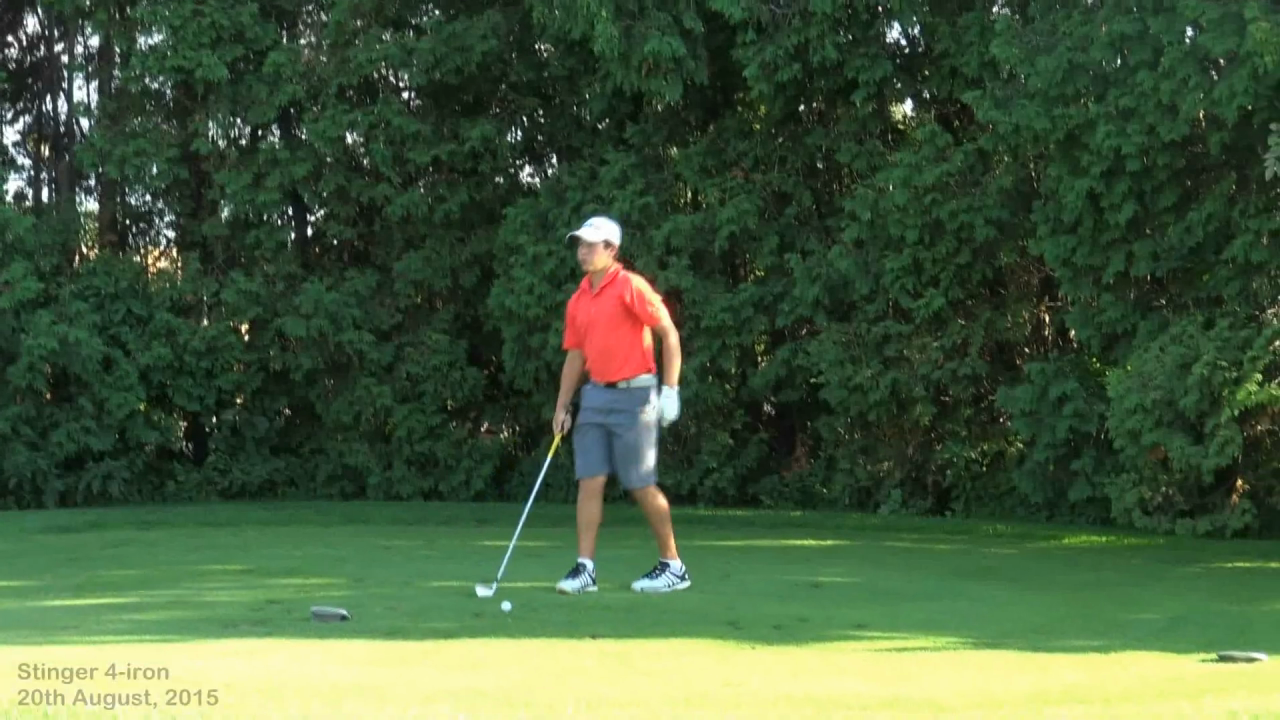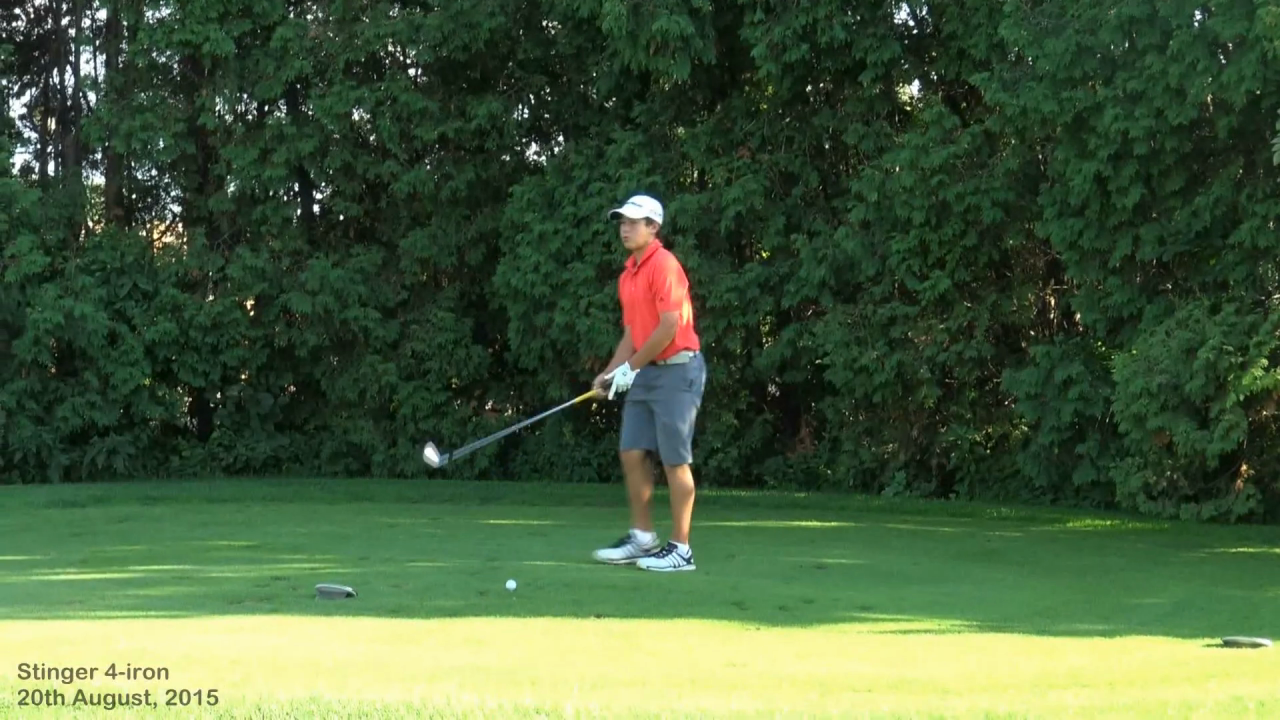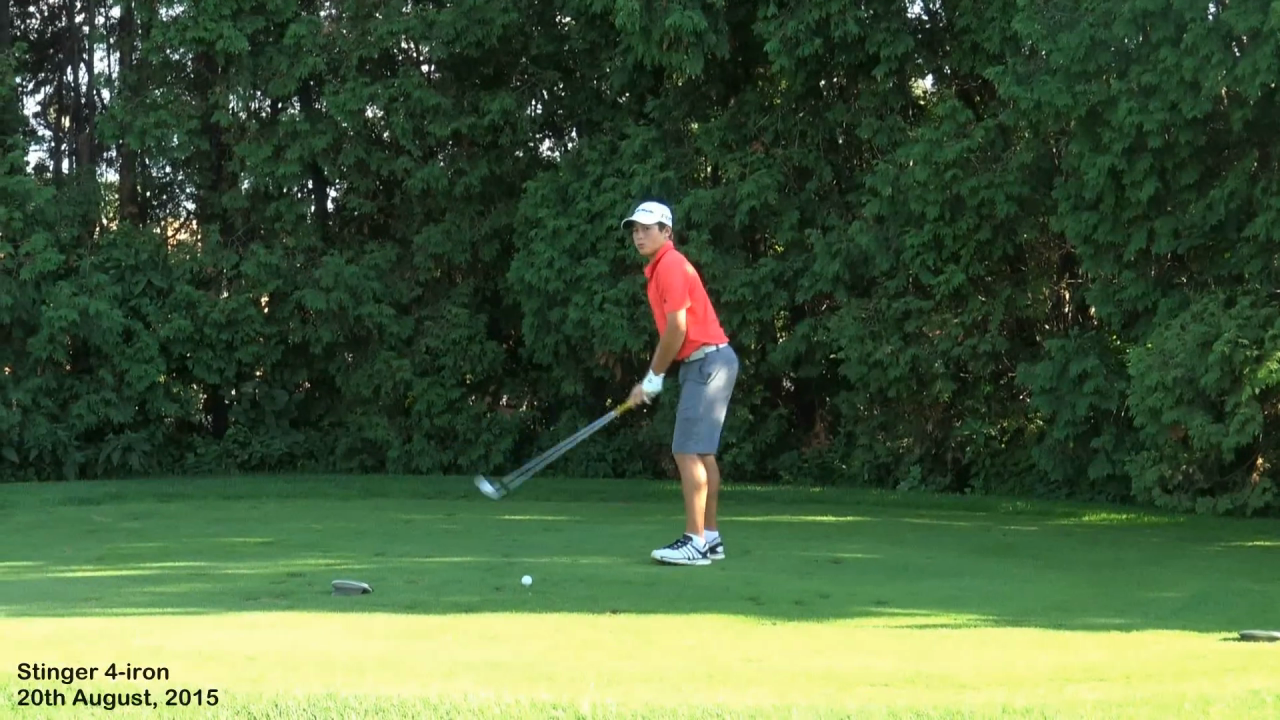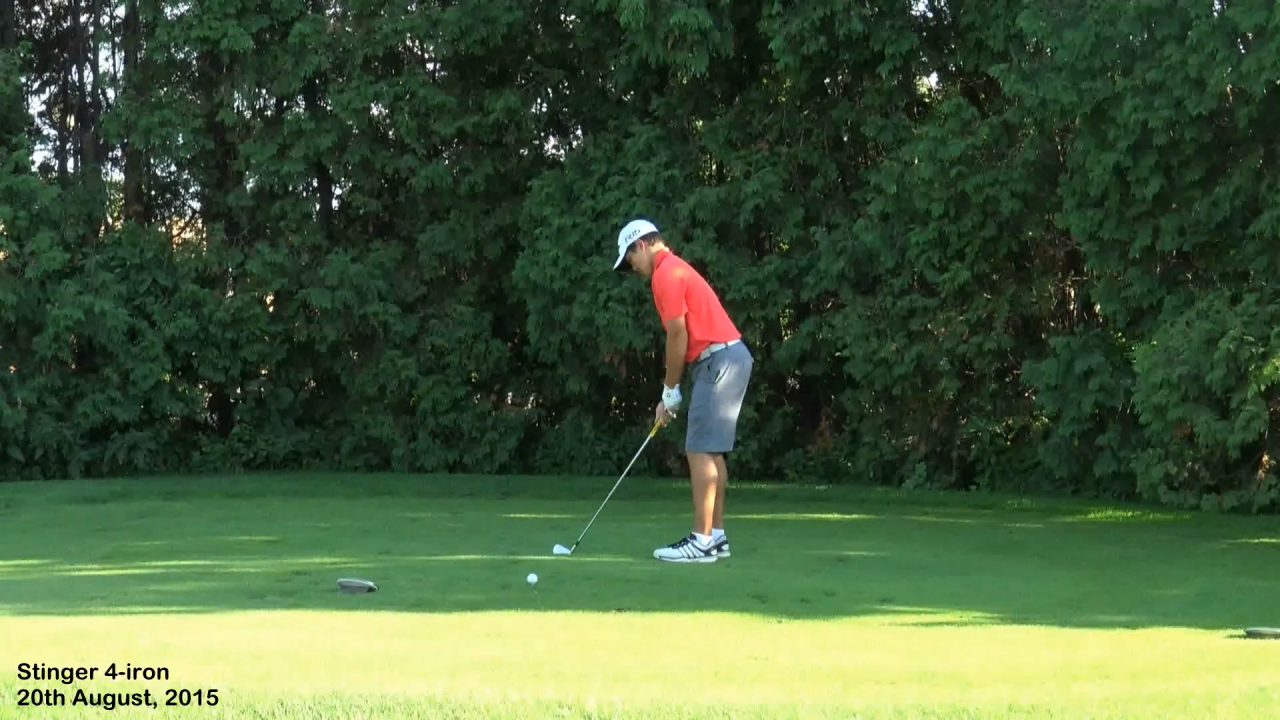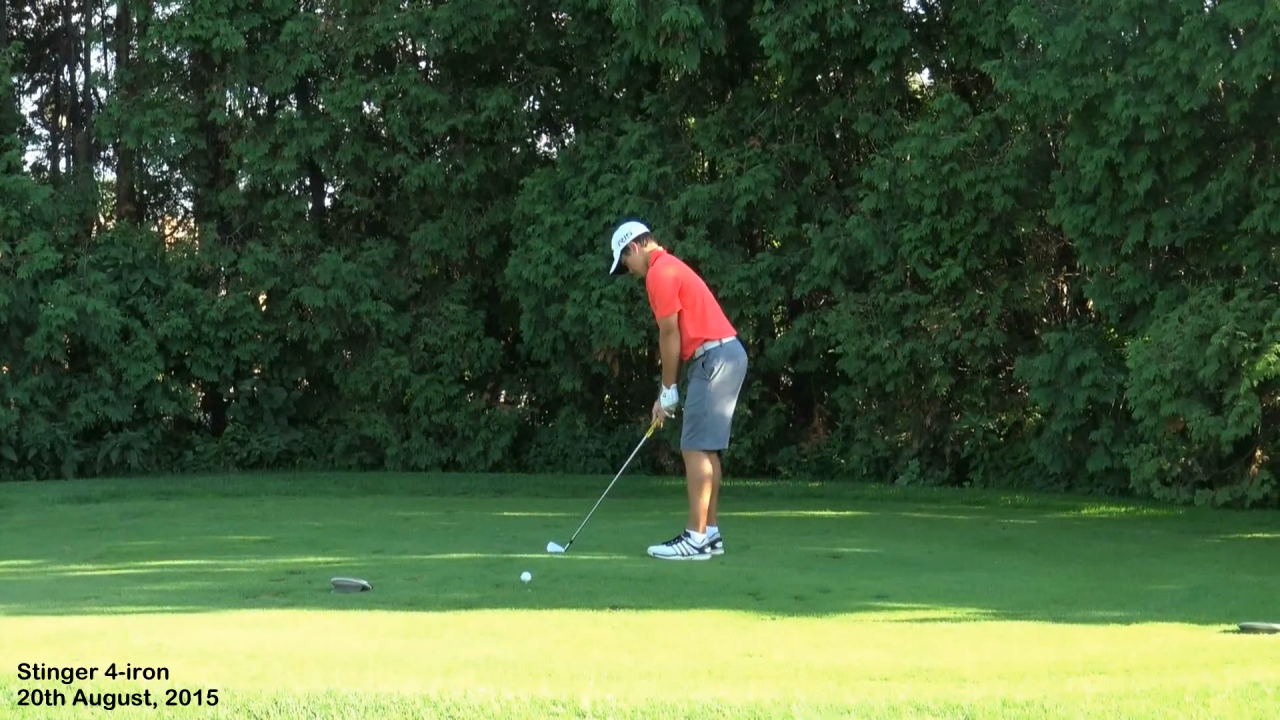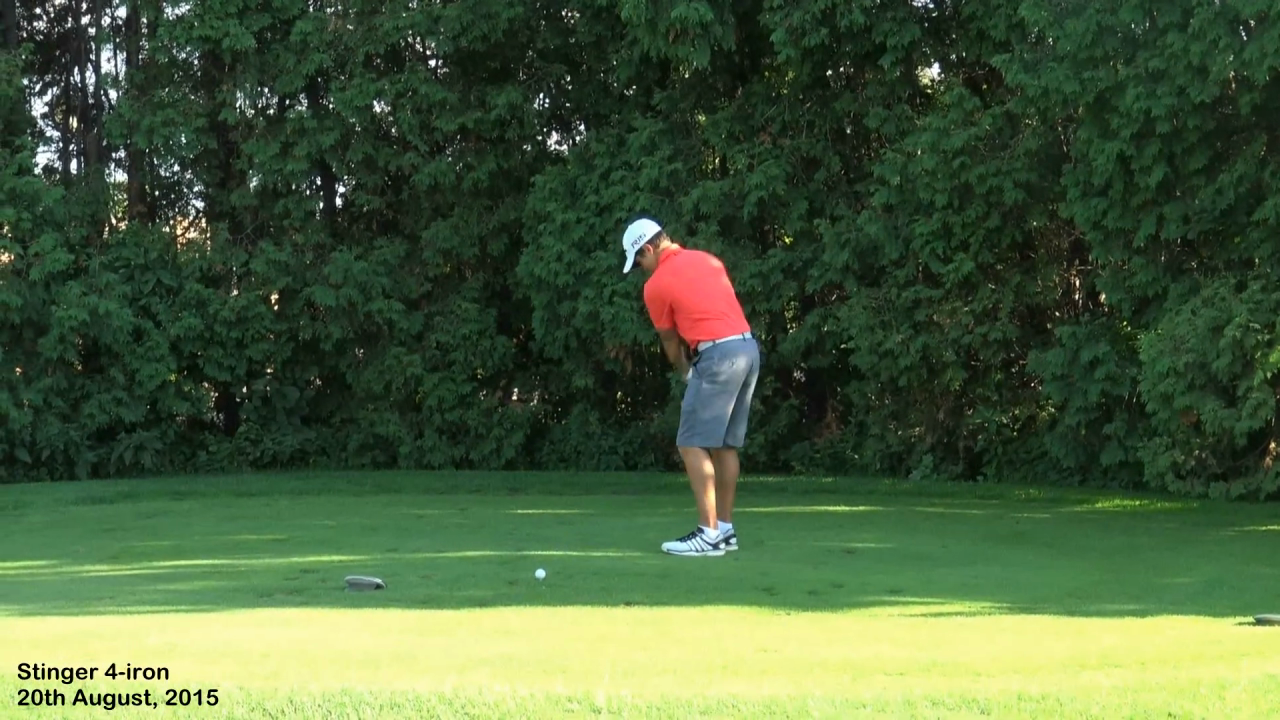
dt=0.4s
person 1, frame 1
left shoulder: (631, 286)
right shoulder: (577, 300)
left elbow: (668, 333)
right elbow: (574, 356)
left wrist: (670, 389)
right wrist: (562, 405)
left hip: (635, 393)
right hip: (595, 395)
left knee: (640, 485)
right knee: (589, 482)
left ankle: (672, 565)
right ankle: (585, 566)
person 1, frame 2
left shoulder: (664, 265)
right shoulder: (627, 275)
left elbow: (670, 326)
left wrist: (629, 368)
right wrist: (611, 372)
left hip: (677, 370)
right hip: (646, 374)
left knee: (674, 461)
right knee: (631, 453)
left ankle: (679, 549)
right ankle: (642, 537)
person 1, frame 3
left shoulder: (671, 266)
right shoulder: (658, 271)
left elbow: (678, 330)
left wrist: (654, 376)
right wrist: (649, 379)
left hip: (708, 363)
right hip: (699, 365)
left knee: (687, 452)
right knee: (700, 454)
left ankle: (695, 541)
right ankle: (709, 536)
person 1, frame 4
left shoulder: (666, 274)
right shoulder: (674, 270)
left elbow: (678, 337)
right elbow: (686, 337)
left wrist: (670, 389)
right wrist: (669, 394)
left hip: (720, 362)
right hip: (726, 359)
left knee: (700, 451)
right knee: (711, 451)
left ankle: (701, 541)
right ankle: (715, 535)
person 1, frame 5
left shoulder: (659, 272)
right shoulder: (670, 268)
left elbow: (670, 335)
right elbow: (679, 337)
left wrist: (668, 389)
right wrist: (666, 393)
left hip: (715, 359)
right hip: (724, 355)
left knee: (695, 449)
right knee: (706, 449)
left ankle: (695, 538)
right ankle: (709, 532)
person 1, frame 6
left shoulder: (656, 285)
right shoulder: (705, 259)
left elbow: (670, 340)
left wrist: (688, 372)
left hip: (718, 356)
right hip: (746, 349)
left knee: (693, 445)
right knee: (724, 445)
left ankle: (709, 534)
right ankle: (723, 528)
